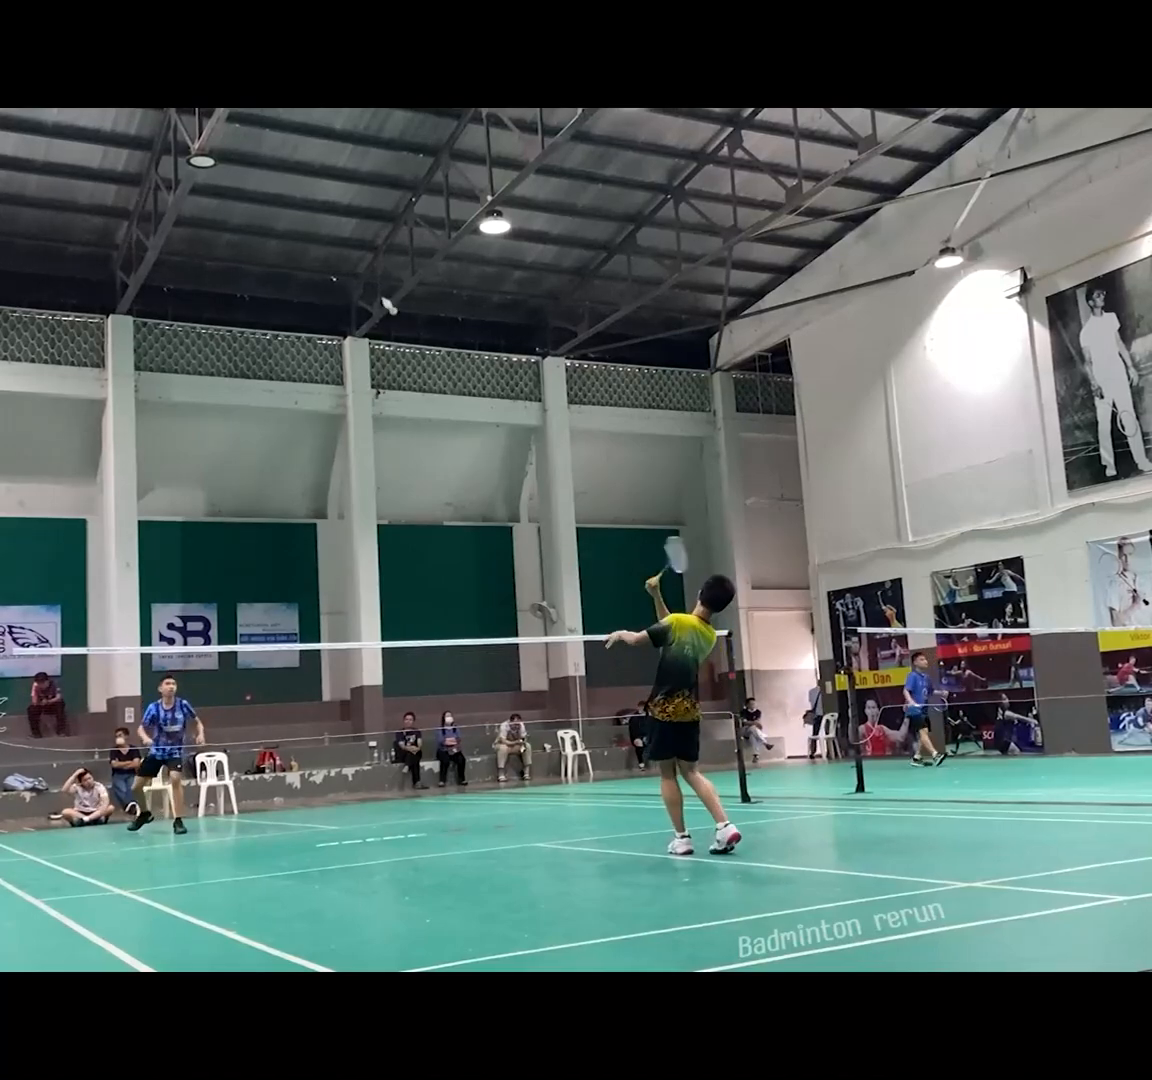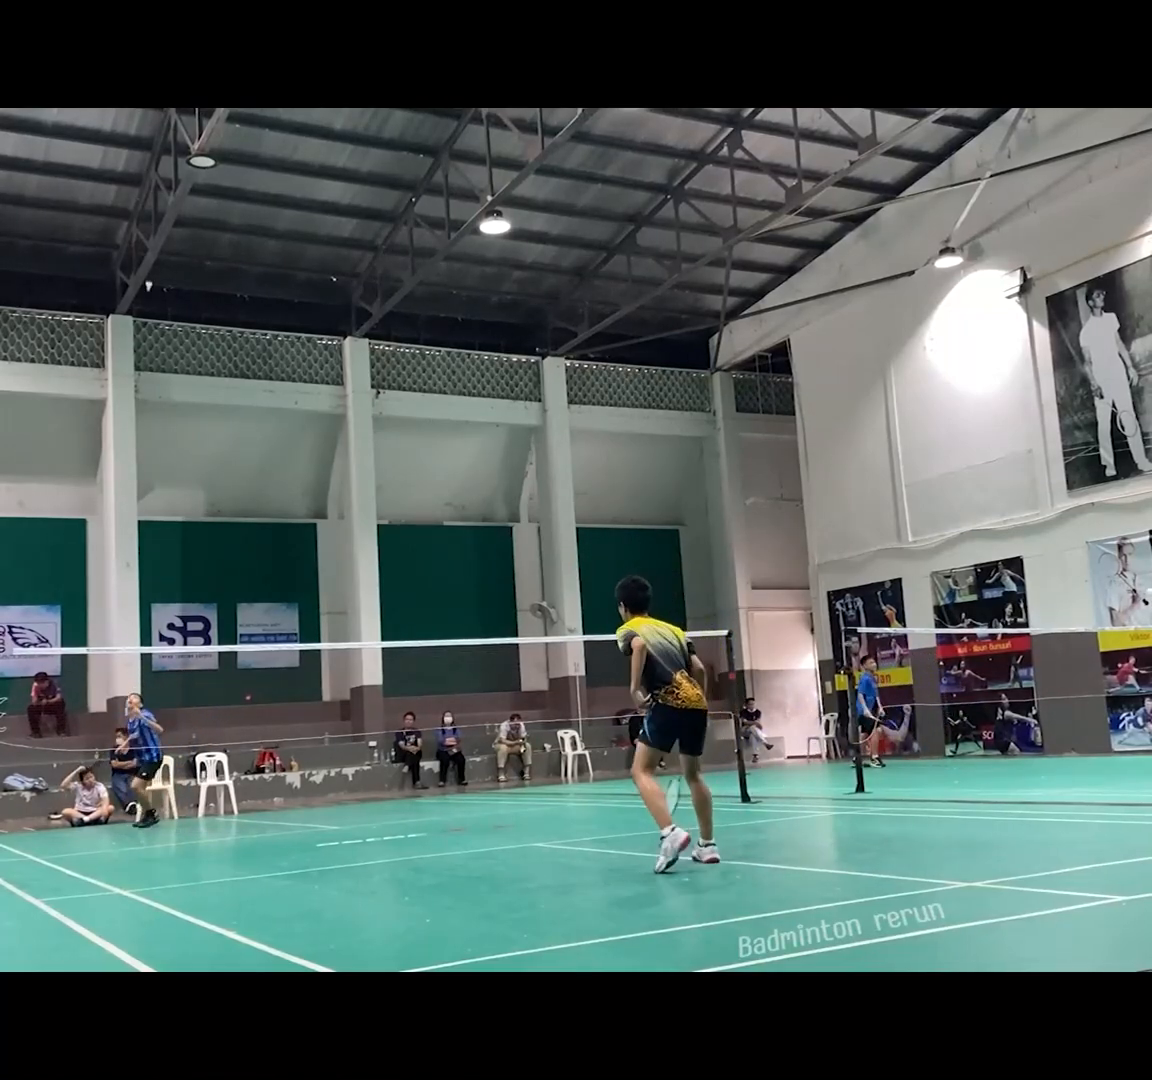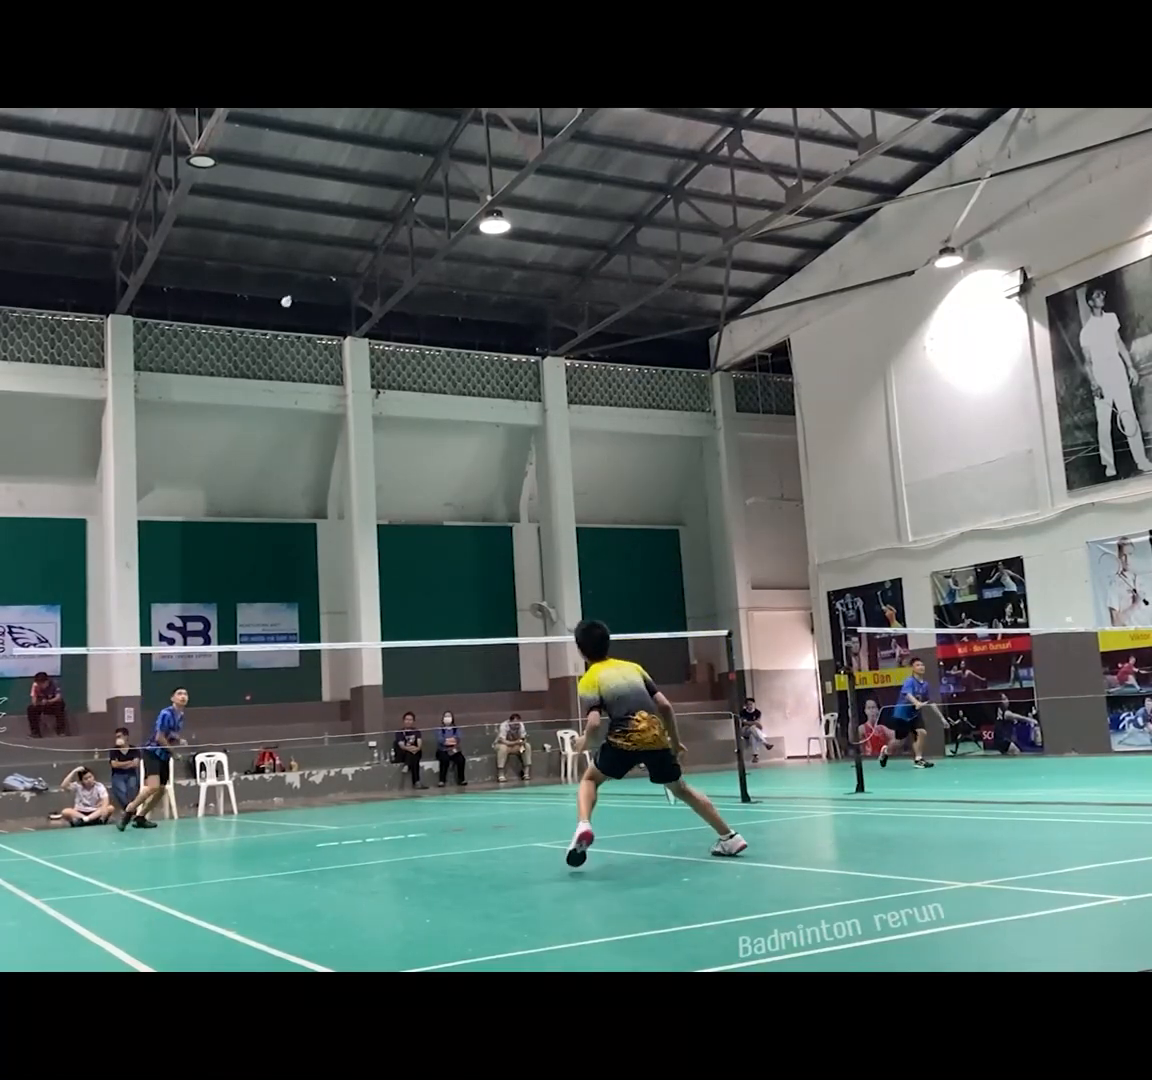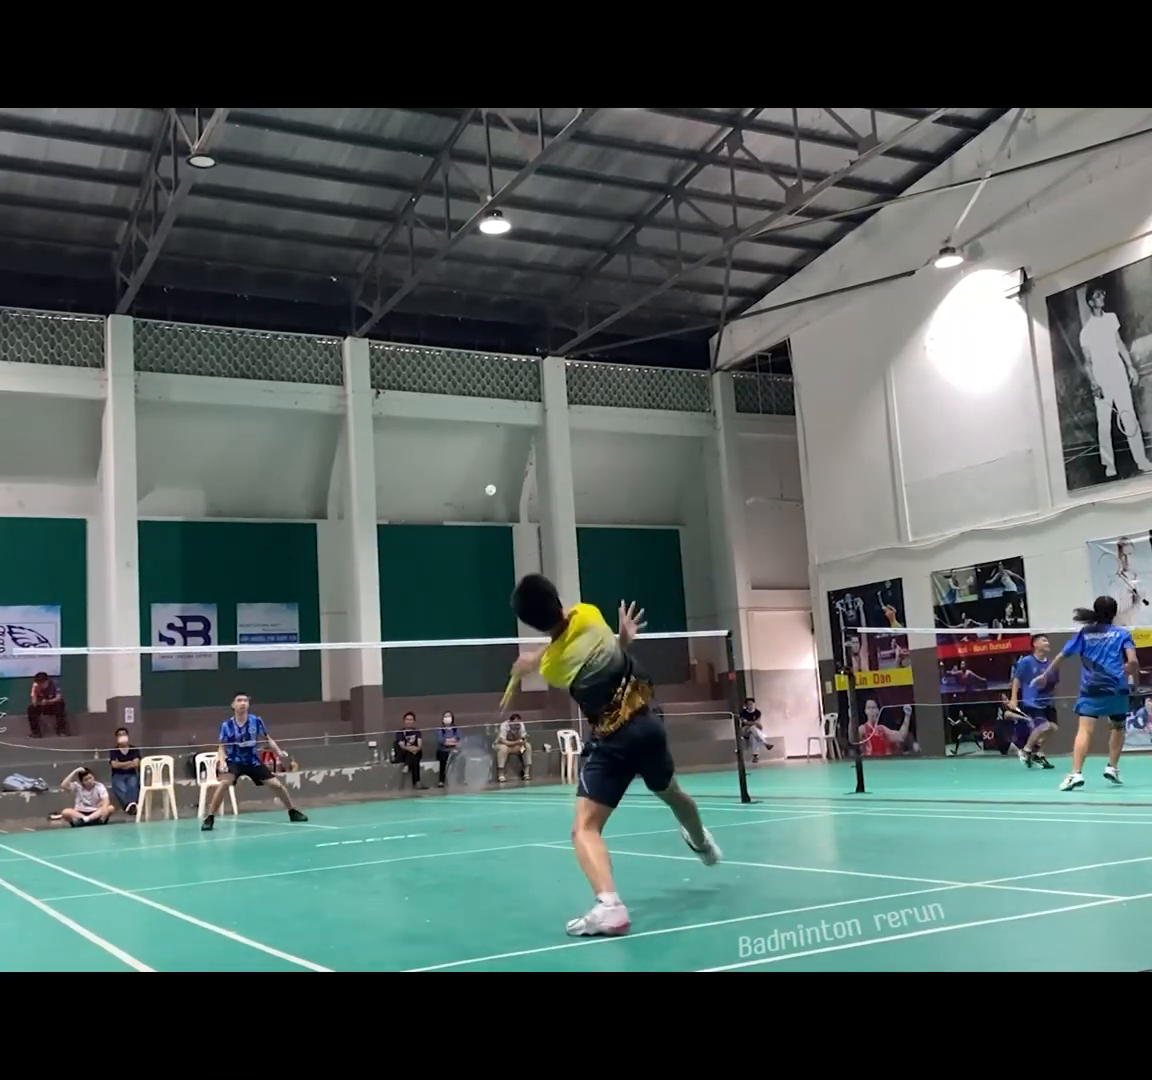
dt=1s
person 1, frame 1
left shoulder: (676, 621)
right shoulder: (709, 635)
left elbow: (637, 639)
left wrist: (618, 635)
right wrist: (656, 595)
left hip: (664, 709)
right hip: (690, 711)
left knee: (668, 774)
right knee: (692, 772)
left ankle: (681, 837)
right ankle: (724, 827)
person 1, frame 2
left shoulder: (626, 630)
right shoulder: (672, 629)
left elbow: (640, 647)
right elbow: (699, 668)
left wrist: (636, 688)
left hip: (669, 701)
right hip: (698, 701)
left knee: (642, 771)
right knee: (692, 773)
left ankle: (671, 833)
right ankle: (707, 845)
person 1, frame 3
left shoulder: (587, 682)
right shoulder: (633, 668)
left elbow: (594, 723)
right elbow: (665, 706)
left wrist: (583, 743)
right wrist: (677, 742)
left hip: (623, 741)
right hip: (657, 739)
left knee: (589, 781)
right knee: (681, 791)
left ankle: (583, 828)
right ankle: (728, 837)
person 1, frame 4
left shoulder: (550, 667)
right shoulder: (588, 616)
left hip: (612, 739)
right hip: (649, 725)
left knee: (586, 829)
right knee: (670, 793)
left ankle: (610, 906)
right ankle: (702, 844)
